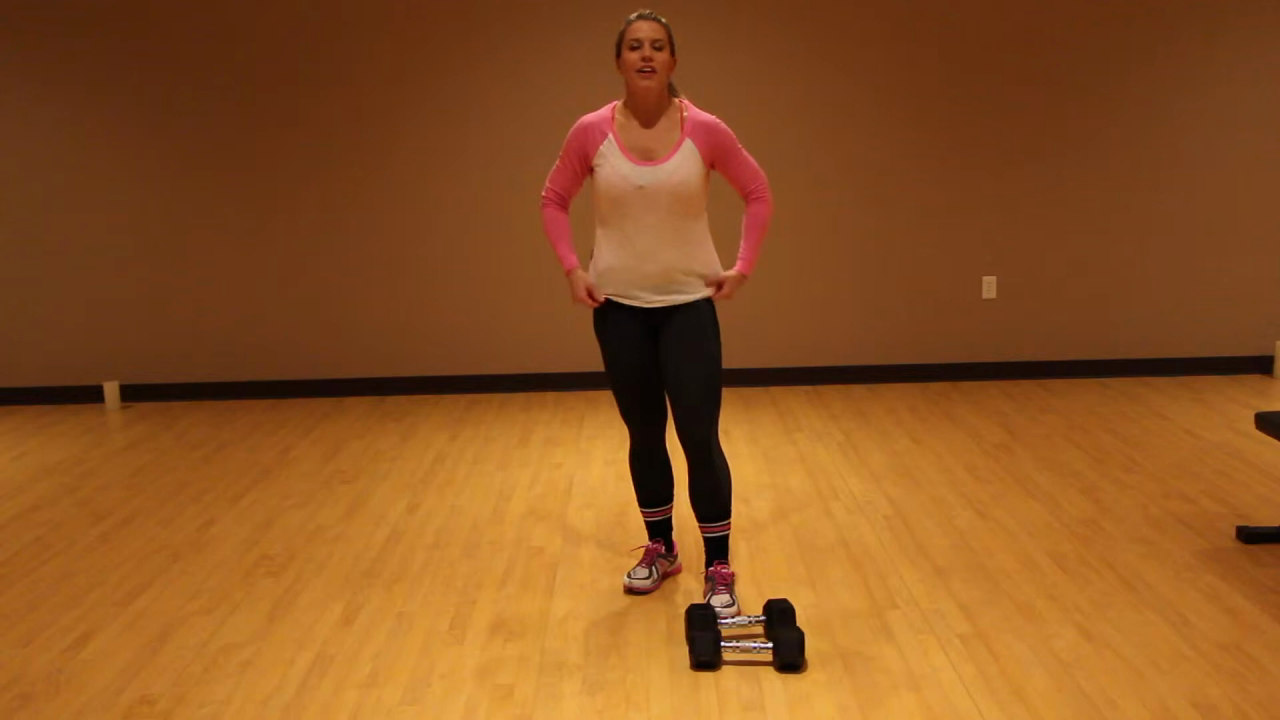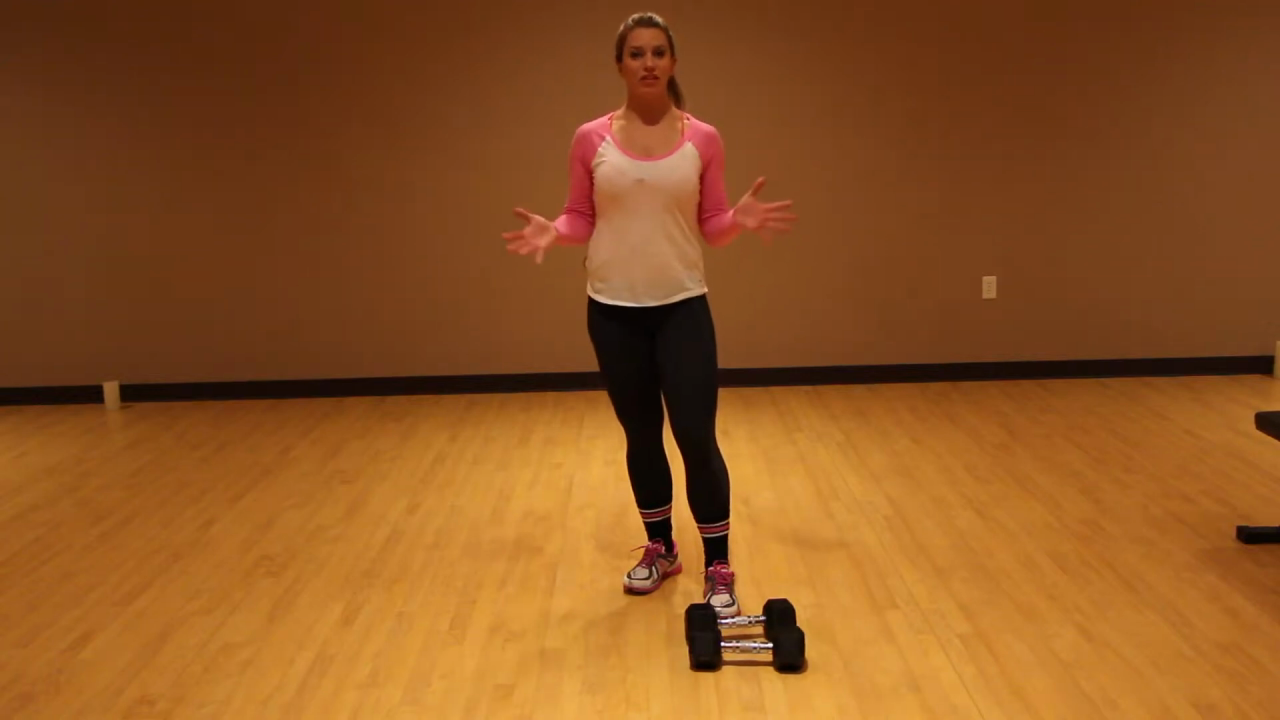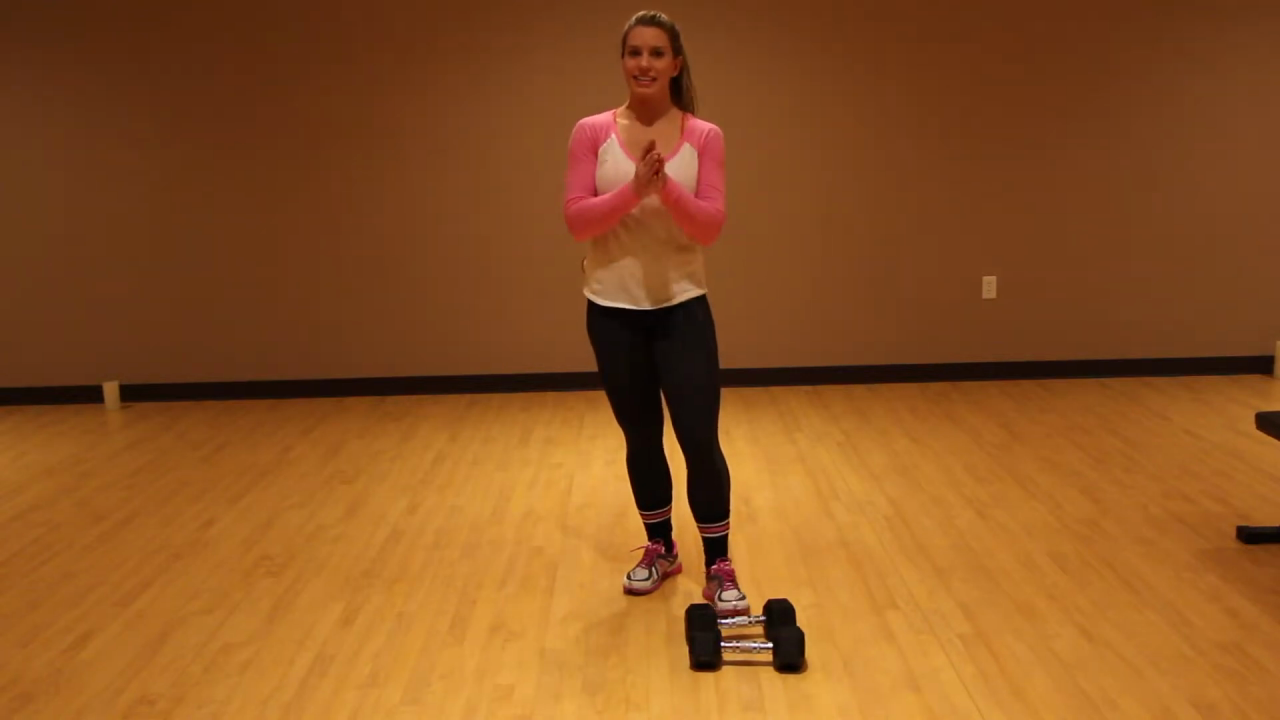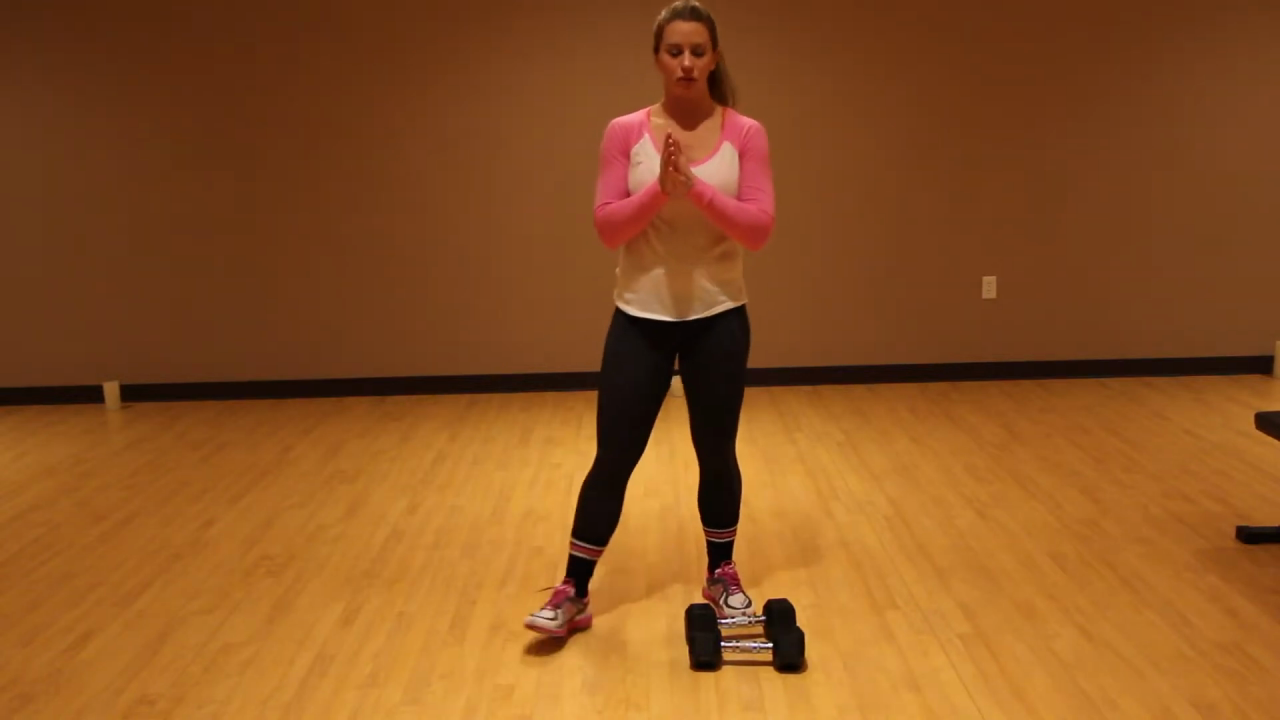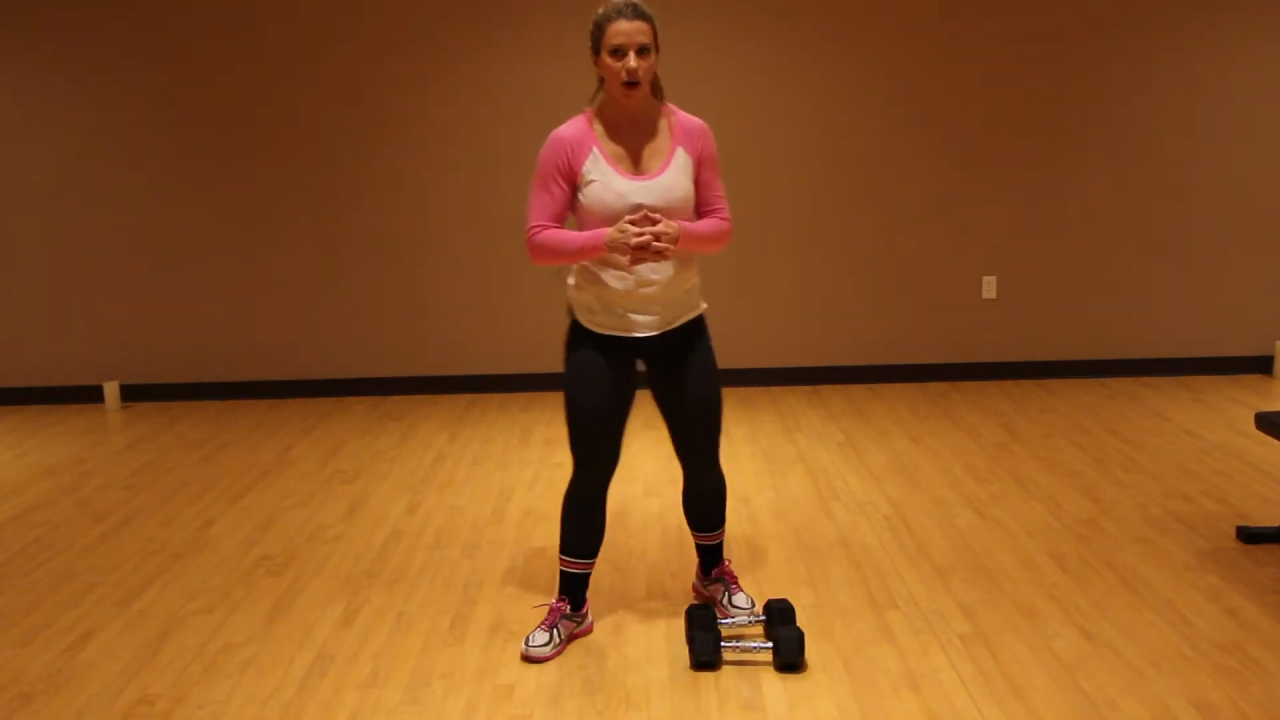
dt=1s
person 1, frame 1
left shoulder: (705, 130)
right shoulder: (590, 131)
left elbow: (758, 193)
right elbow: (553, 200)
left wrist: (742, 267)
right wrist: (572, 268)
left hip: (688, 304)
right hip: (619, 307)
left knee: (699, 437)
right knee: (644, 436)
left ankle: (719, 568)
right ankle: (660, 549)
person 1, frame 2
left shoulder: (703, 138)
right shoulder: (591, 138)
left elbow: (710, 224)
right elbow: (580, 217)
left wrist: (740, 221)
right wrist: (552, 231)
left hip: (682, 306)
right hip: (613, 308)
left knee: (697, 438)
right knee: (641, 436)
left ankle: (718, 568)
right ankle: (660, 549)
person 1, frame 3
left shoulder: (704, 136)
right shoulder: (591, 132)
left elbow: (710, 226)
right elbow: (576, 220)
left wrist: (664, 187)
right wrist: (633, 187)
left hip: (682, 305)
right hip: (613, 309)
left knee: (699, 438)
right knee: (641, 437)
left ankle: (719, 567)
right ankle: (660, 550)
person 1, frame 4
left shoulder: (746, 134)
right shoulder: (625, 132)
left elbow: (759, 231)
right elbow: (607, 227)
left wrist: (695, 188)
right wrist: (660, 189)
left hip: (718, 318)
right hip: (640, 317)
left knee: (716, 454)
right knee: (614, 456)
left ankle: (721, 576)
right ankle: (574, 592)
person 1, frame 5
left shoulder: (691, 133)
right shoulder: (567, 143)
left elbow: (722, 225)
right elbow: (540, 241)
left wrist: (677, 233)
right wrist: (608, 240)
left hip: (681, 326)
right hip: (599, 333)
left knee: (702, 461)
right knee: (591, 471)
left ankle: (713, 574)
right ankle: (570, 607)
